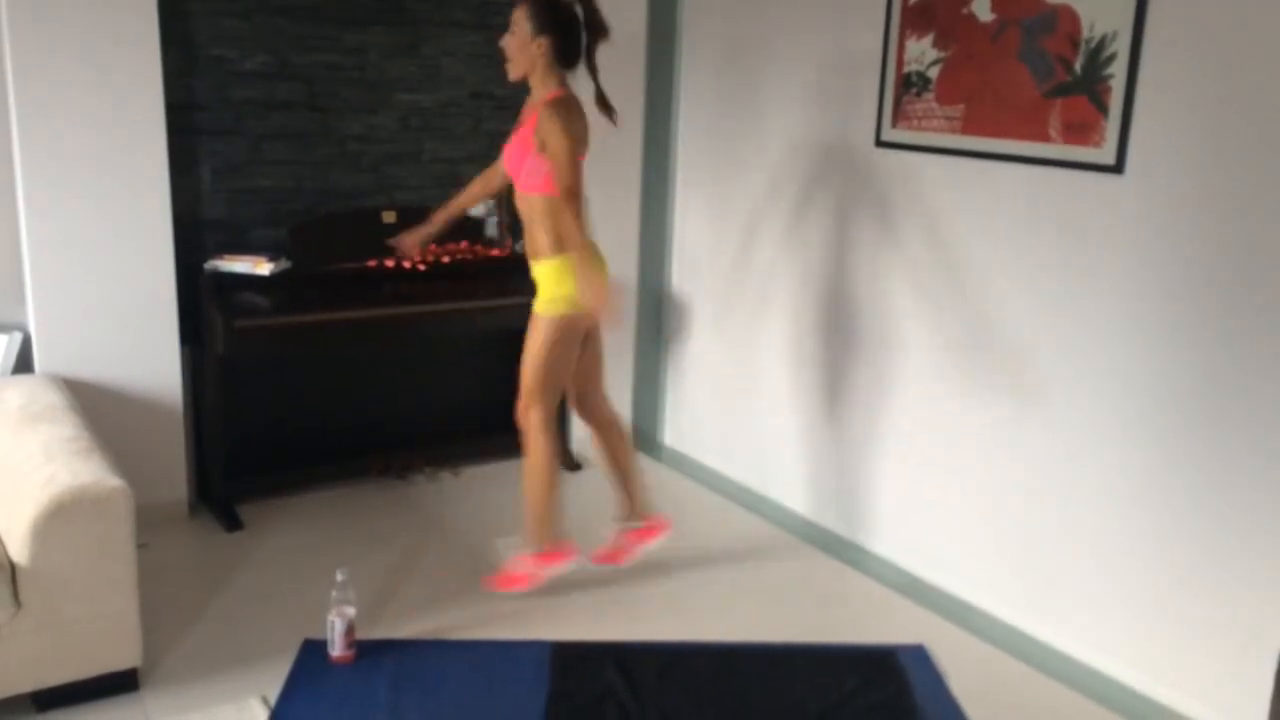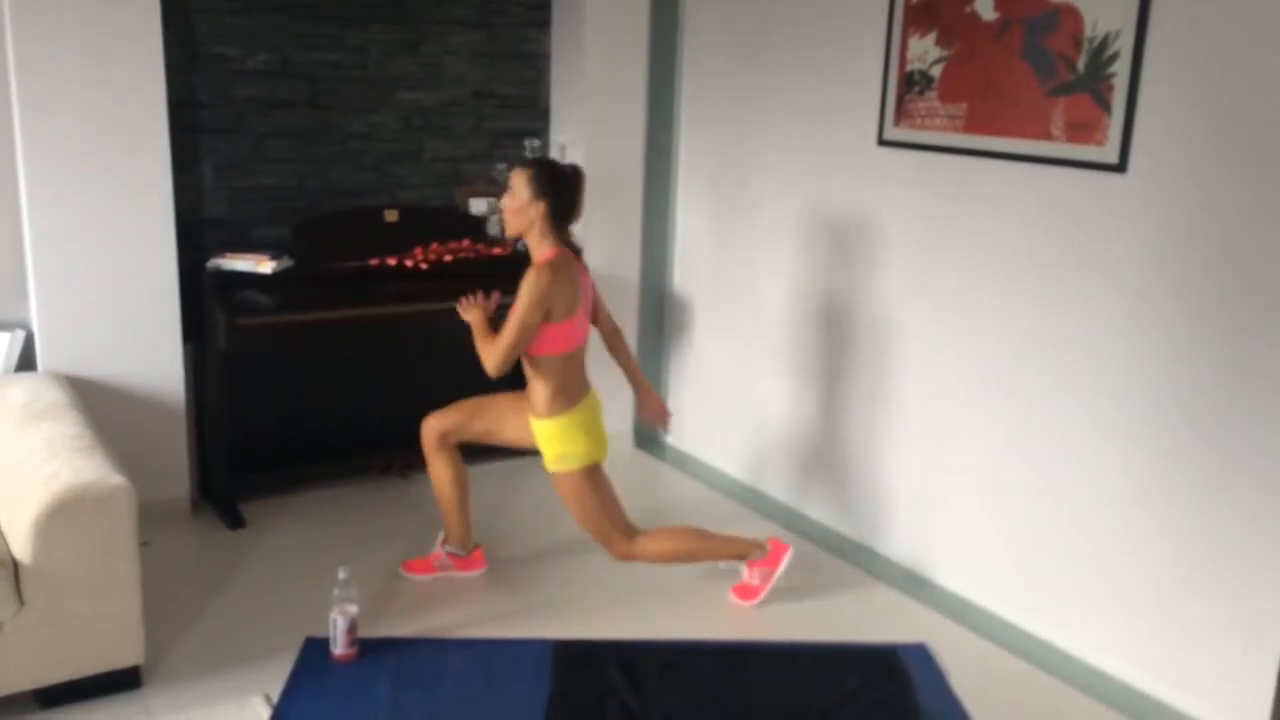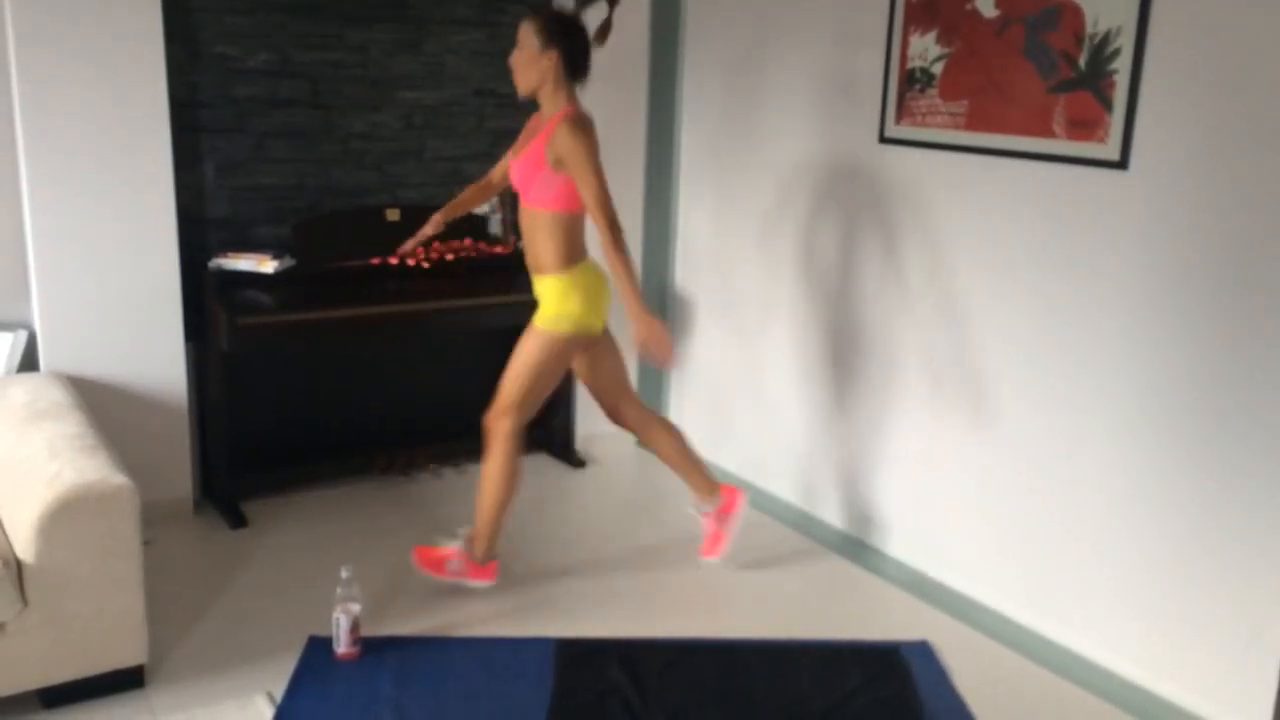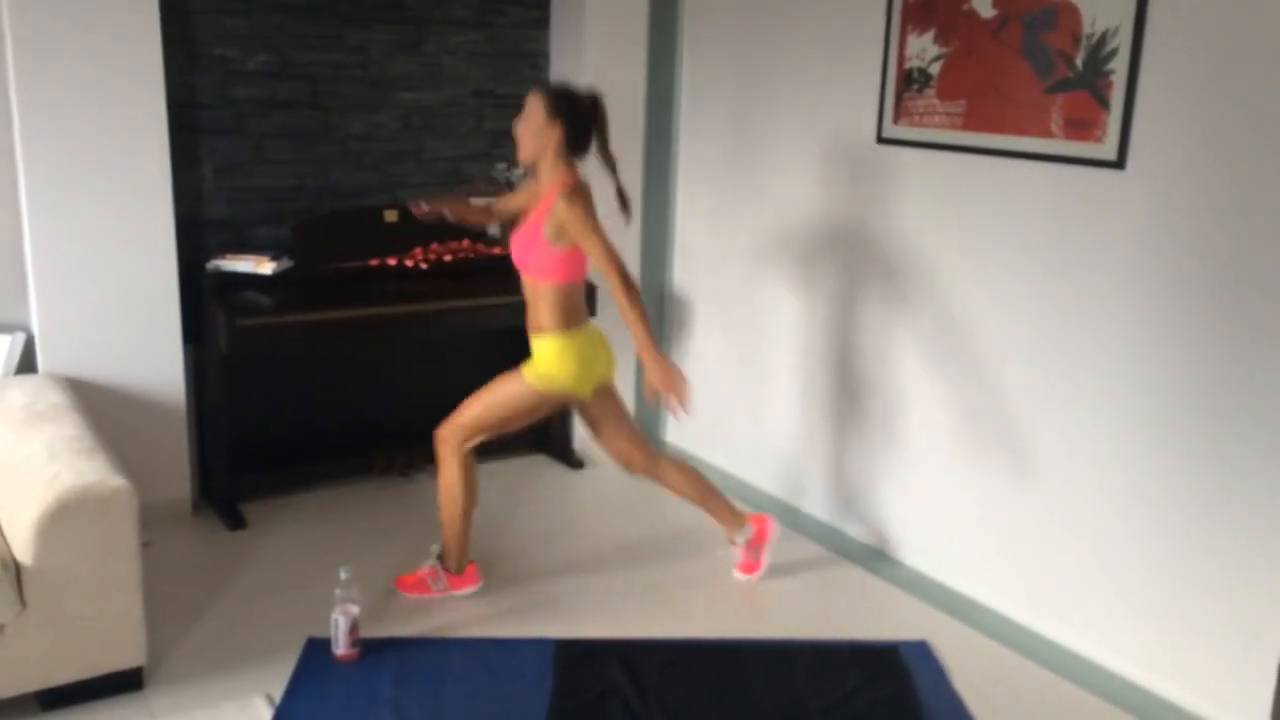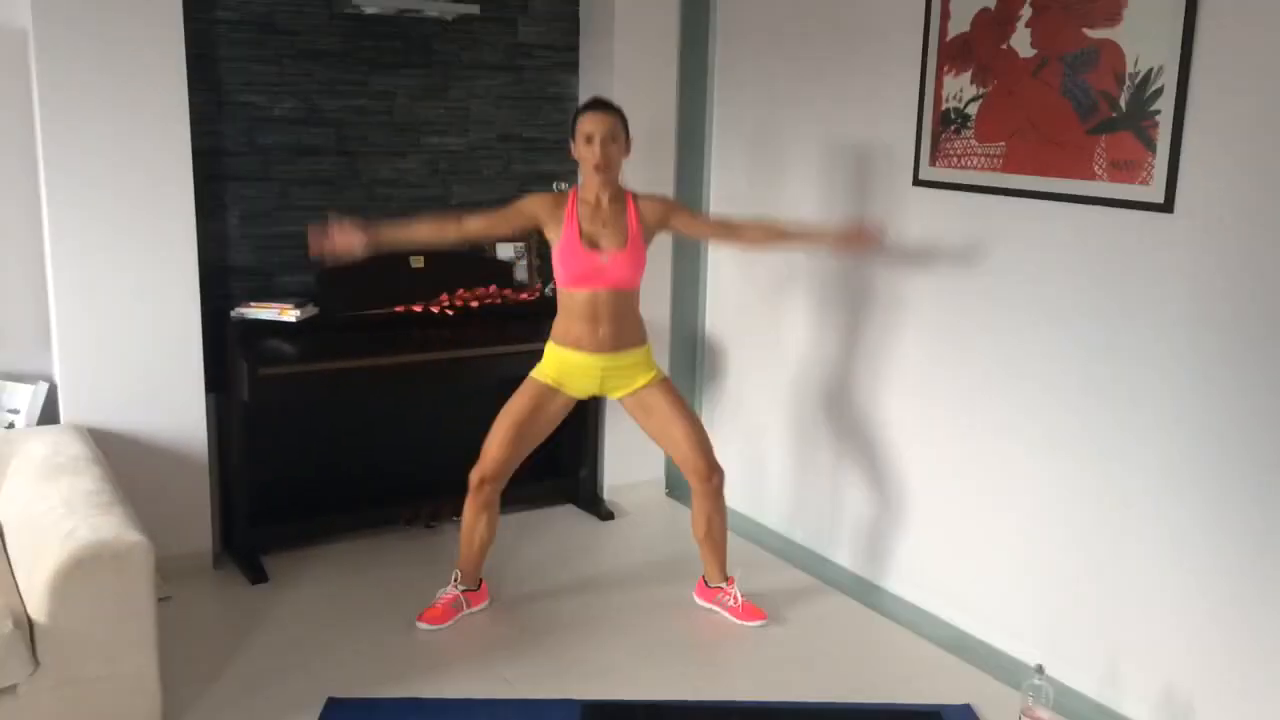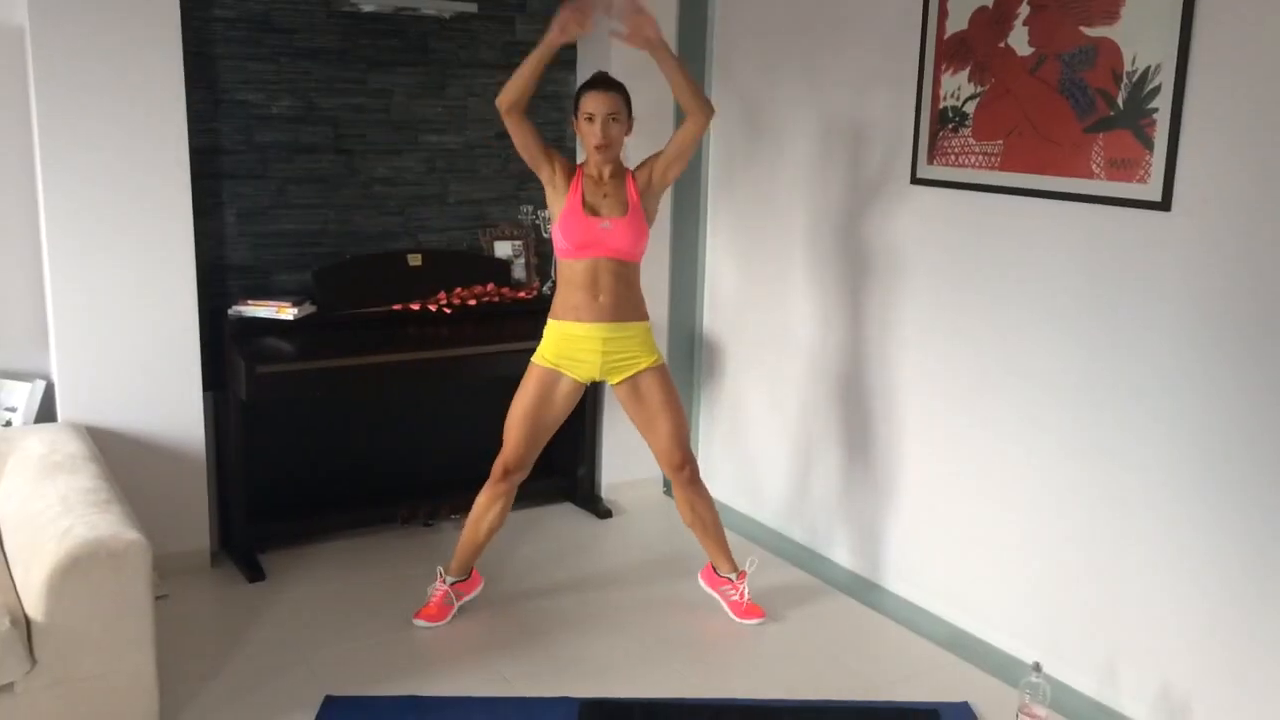
dt=0.5s
person 1, frame 1
left shoulder: (554, 110)
right shoulder: (541, 106)
left elbow: (567, 194)
right elbow: (499, 174)
left wrist: (588, 278)
right wrist: (434, 224)
left hip: (566, 281)
right hip: (565, 279)
left knee: (533, 414)
right knee: (591, 405)
left ankle: (545, 545)
right ankle: (638, 518)
person 1, frame 2
left shoulder: (545, 278)
right shoulder: (564, 264)
left elbow: (496, 362)
right elbow: (608, 328)
left wrist: (477, 318)
right wrist: (641, 387)
left hip: (564, 429)
right hip: (548, 410)
left knee: (623, 544)
right knee: (435, 431)
left ankle: (761, 554)
right ankle: (460, 550)
person 1, frame 3
left shoulder: (569, 129)
right shoulder: (542, 124)
left elbow: (607, 222)
right elbow: (494, 181)
left wrist: (638, 309)
right wrist: (441, 216)
left hip: (570, 297)
right hip: (563, 295)
left knee: (502, 420)
right knee: (626, 413)
left ankle: (476, 557)
right ankle: (716, 500)
person 1, frame 4
left shoulder: (563, 198)
right shoulder: (543, 188)
left elbow: (617, 276)
right elbow: (492, 212)
left wrist: (652, 357)
right wrist: (450, 209)
left hip: (565, 359)
right hip: (569, 353)
left knee: (451, 438)
right knee: (639, 459)
left ankle: (453, 566)
right ankle: (745, 527)
person 1, frame 5
left shoulder: (649, 210)
right shoulder: (548, 208)
left elbow: (733, 231)
right elbow: (461, 227)
left wrist: (821, 237)
right wrist: (374, 235)
left hip: (632, 365)
right hip: (562, 365)
left knee: (706, 473)
right knee: (485, 476)
left ankle: (715, 584)
right ankle: (468, 587)
person 1, frame 6
left shoulder: (647, 182)
right shoulder: (558, 178)
left elbow: (699, 114)
right elbow: (508, 106)
left hip: (633, 346)
right hip: (564, 344)
left knee: (682, 467)
right knee: (508, 468)
left ankle: (726, 573)
right ankle: (457, 578)
